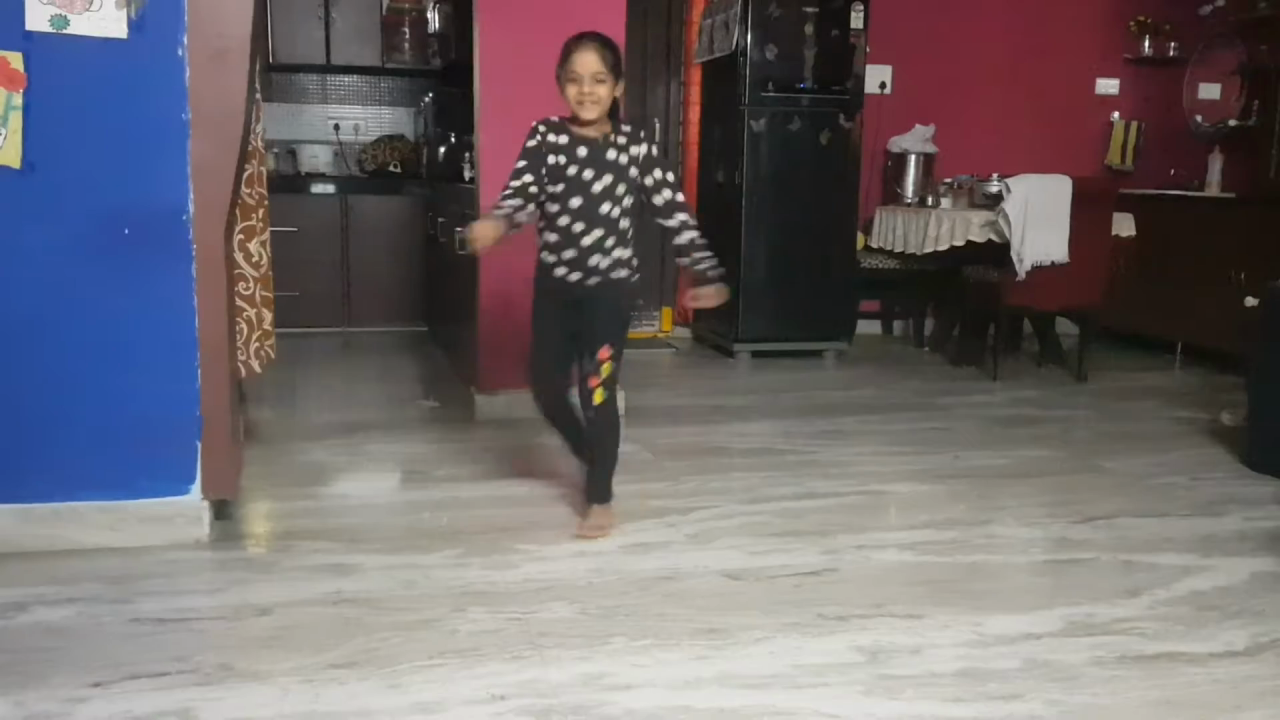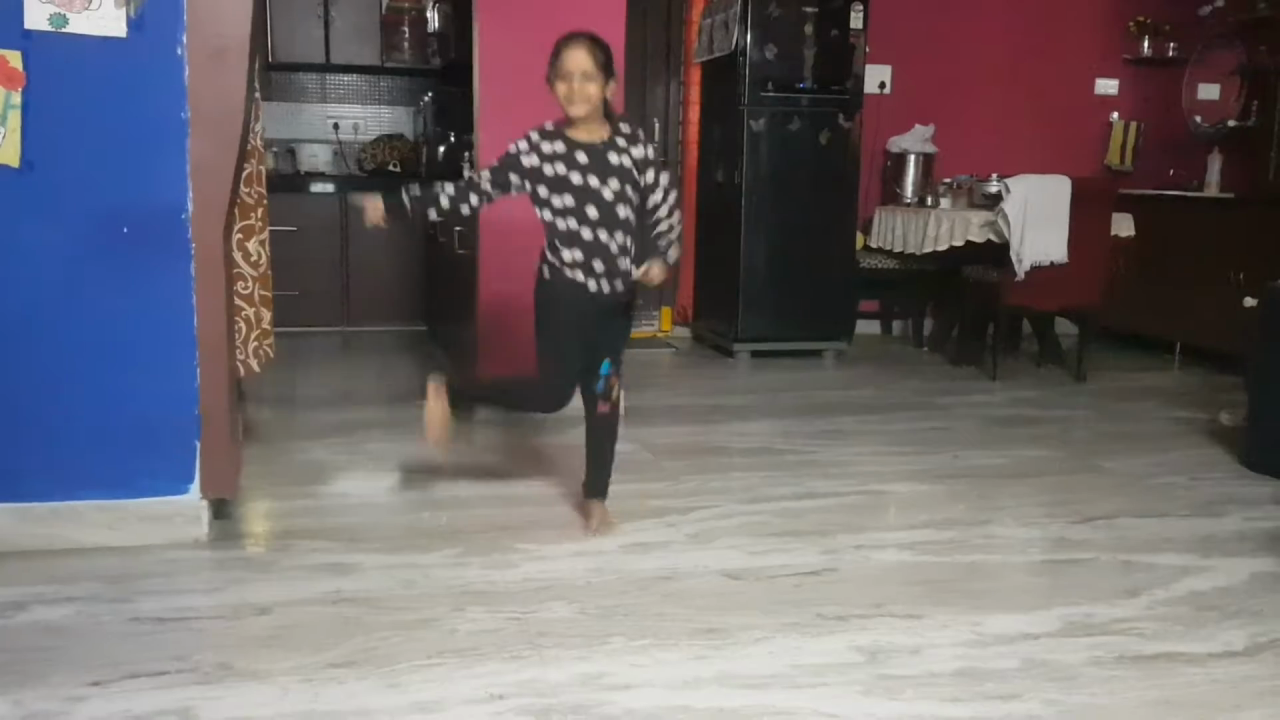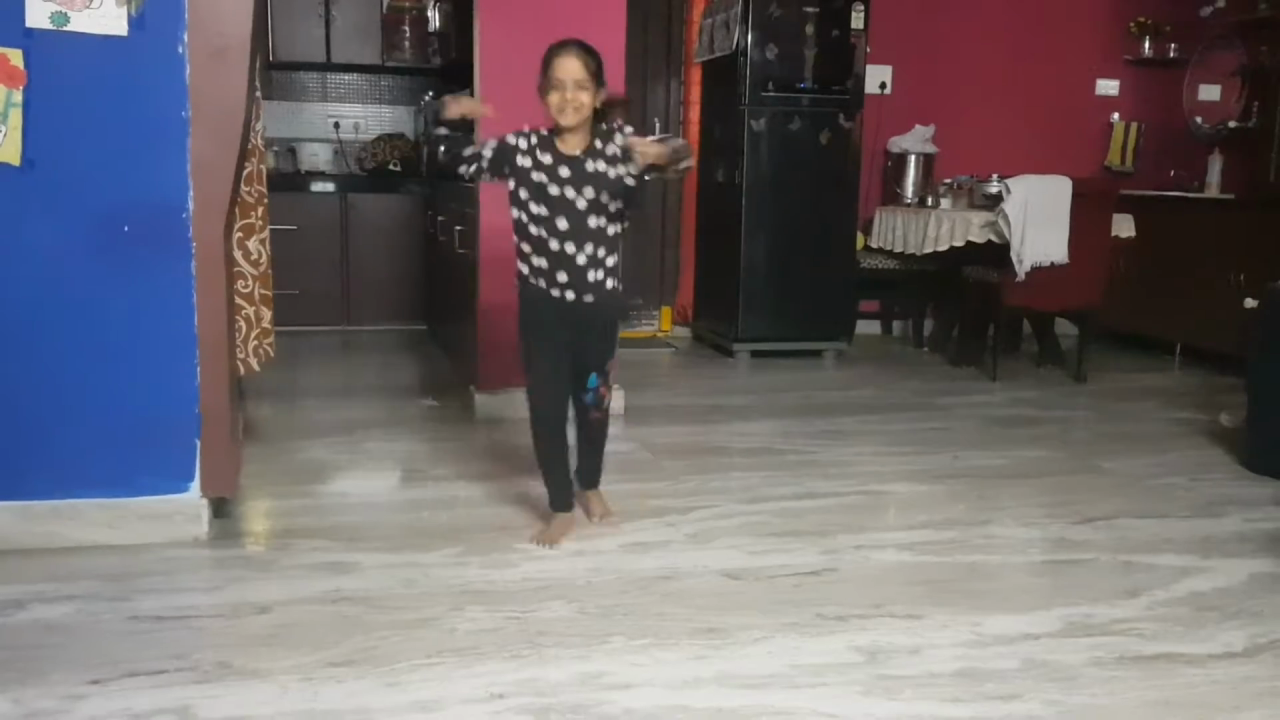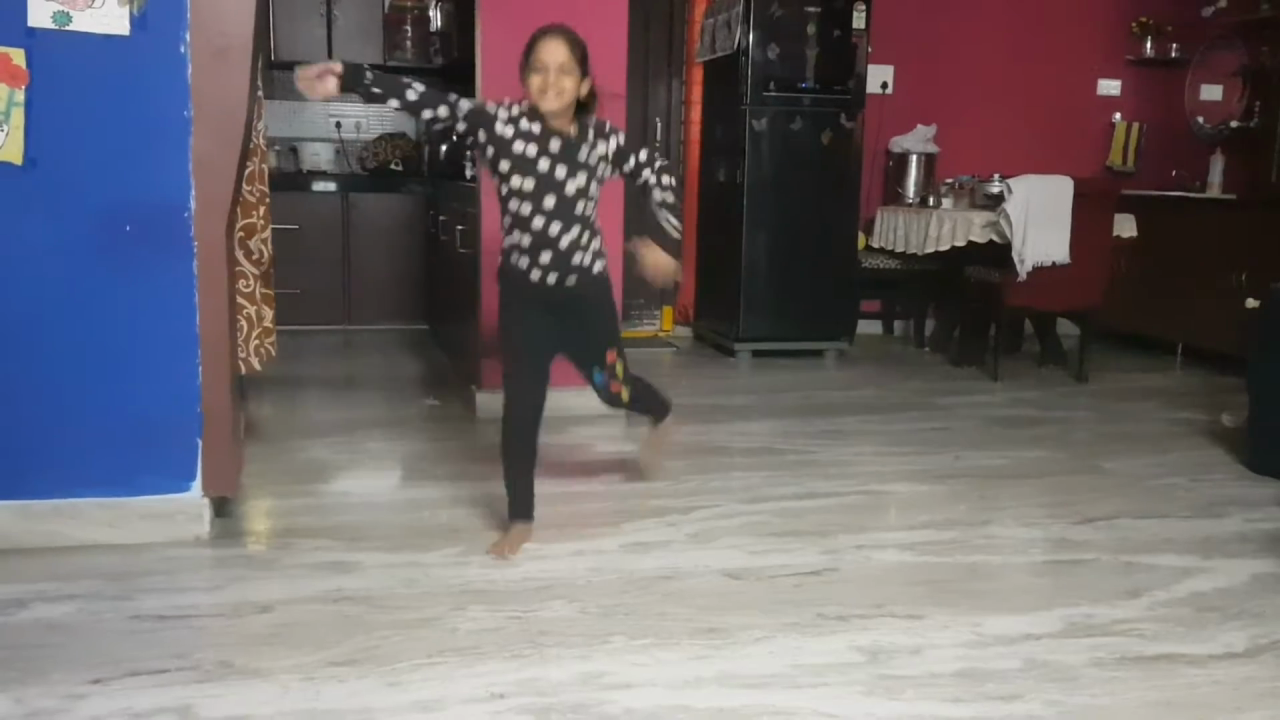
dt=0.2s
person 1, frame 1
left shoulder: (636, 147)
right shoulder: (543, 136)
left elbow: (672, 214)
right elbow: (518, 195)
left wrist: (707, 273)
right wrist: (493, 222)
left hip: (609, 290)
right hip: (554, 286)
left knee: (599, 394)
right knee: (548, 393)
left ankle: (601, 500)
right ankle: (591, 465)
person 1, frame 2
left shoulder: (633, 145)
right shoulder: (536, 147)
left elbow: (666, 207)
right elbow: (475, 192)
left wrist: (662, 258)
right wrist: (395, 205)
left hip: (615, 296)
right hip: (563, 293)
left knee: (602, 395)
right knee: (551, 393)
left ankle: (596, 495)
right ankle: (446, 389)
person 1, frame 3
left shoulder: (618, 144)
right shoulder: (522, 149)
left elbow: (677, 154)
right elbow: (458, 163)
left wrist: (659, 153)
right wrist: (450, 118)
left hip: (598, 304)
right hip: (542, 305)
left knee: (592, 401)
right knee: (547, 407)
left ankle: (590, 485)
right ankle: (561, 508)
person 1, frame 4
left shoulder: (603, 138)
right shoulder: (500, 124)
left elbow: (656, 176)
right elbow: (428, 103)
left wrist: (657, 241)
right wrist: (348, 77)
left hip: (585, 291)
right hip: (524, 295)
left knee: (611, 386)
right knee: (521, 408)
left ankle: (660, 412)
right ankle: (519, 519)
